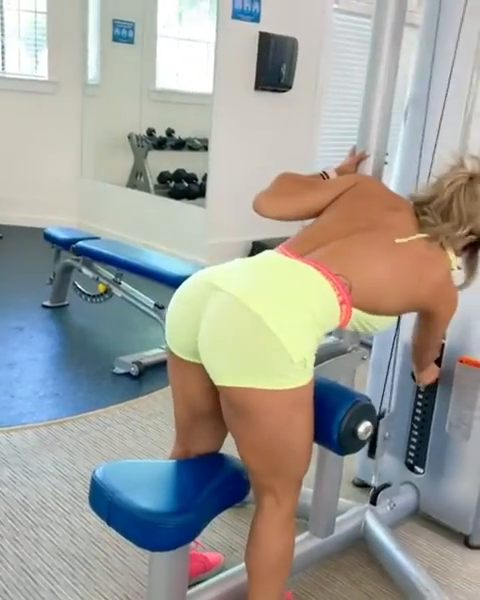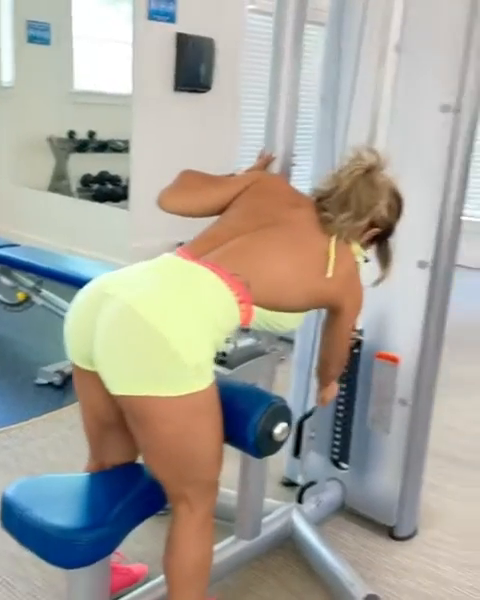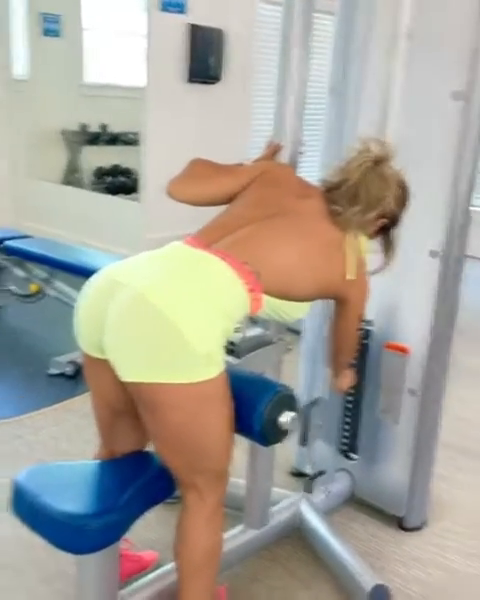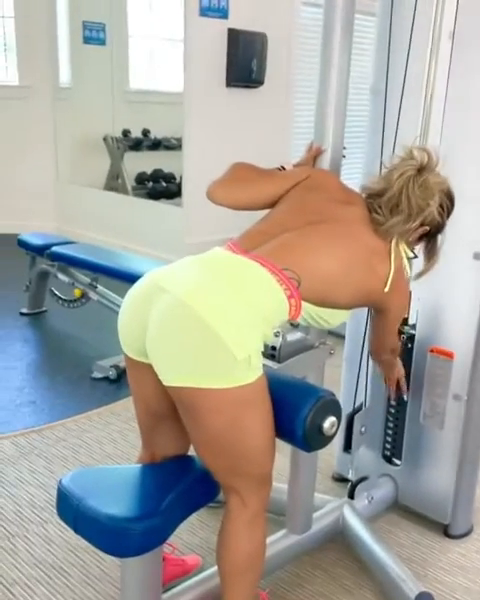
dt=0.4s
person 1, frame 1
left shoulder: (369, 190)
right shoulder: (439, 283)
left elbow: (268, 201)
right elbow: (424, 356)
left wrist: (334, 178)
right wrist: (425, 371)
left hip: (202, 290)
right hip: (264, 328)
left knee: (192, 453)
right knee: (278, 497)
person 1, frame 2
left shoulder: (270, 187)
right shoulder: (344, 277)
left elbow: (172, 196)
right elbow: (331, 364)
right wrist: (327, 386)
left hip: (98, 299)
right hip: (162, 333)
left knee: (107, 467)
right knee: (195, 503)
person 1, frame 3
left shoulder: (280, 177)
right shoulder: (350, 269)
left elbow: (181, 185)
right elbow: (342, 353)
right wrist: (342, 374)
left hip: (108, 286)
right hip: (172, 320)
left knee: (117, 452)
right knee: (205, 490)
person 1, frame 4
left shoulder: (322, 183)
right shoulder: (392, 277)
left elbow: (222, 189)
right elbow: (384, 353)
left wrist: (294, 172)
right wrist: (393, 371)
left hip: (151, 292)
right hip: (211, 326)
left knee: (159, 456)
right knee: (248, 495)
